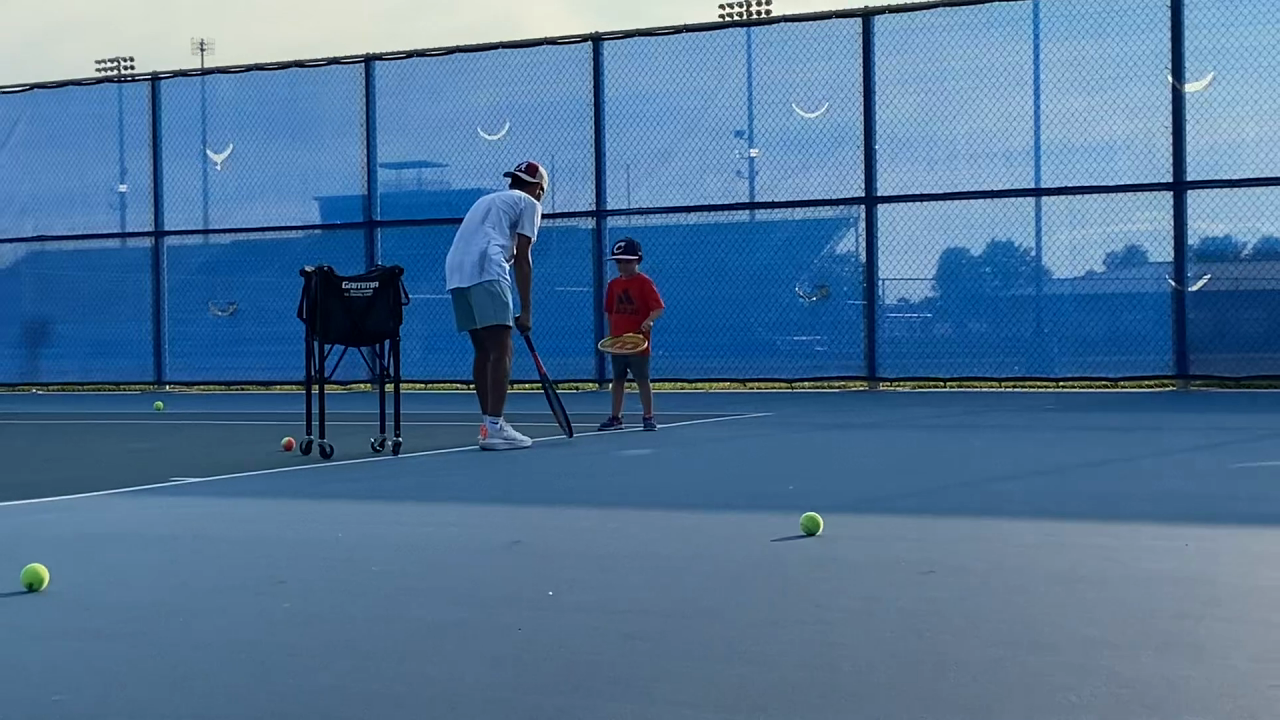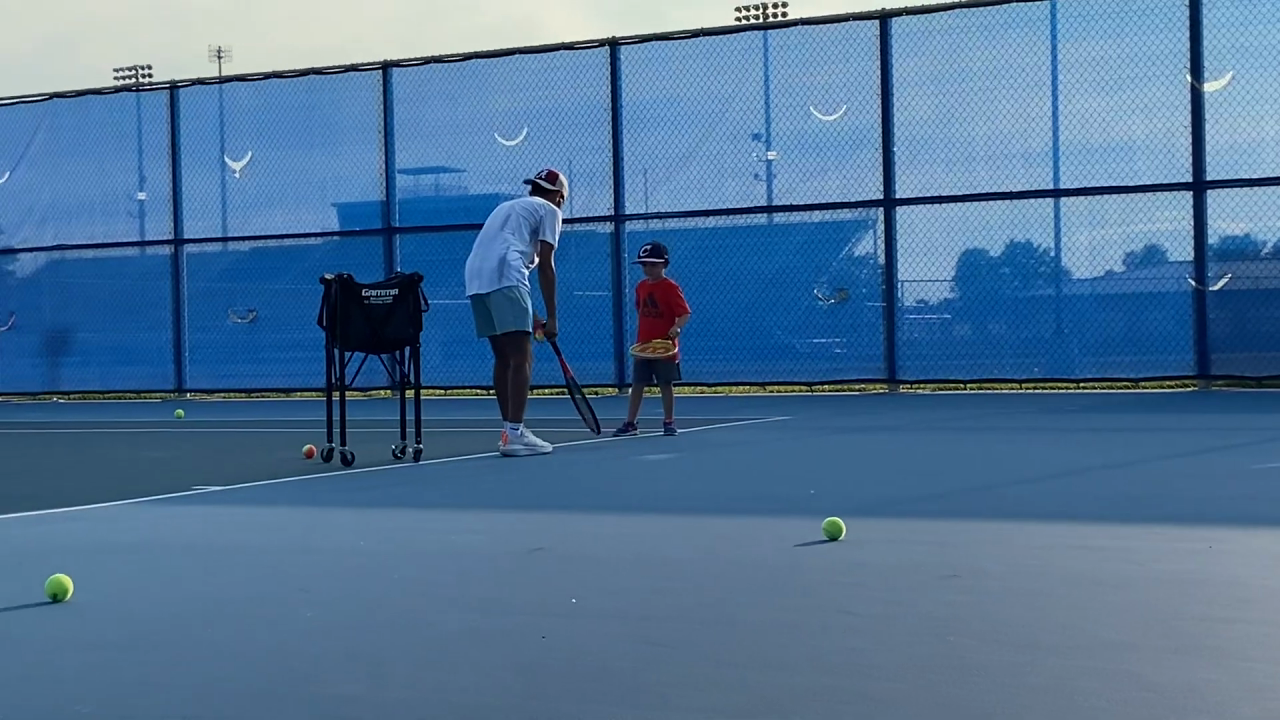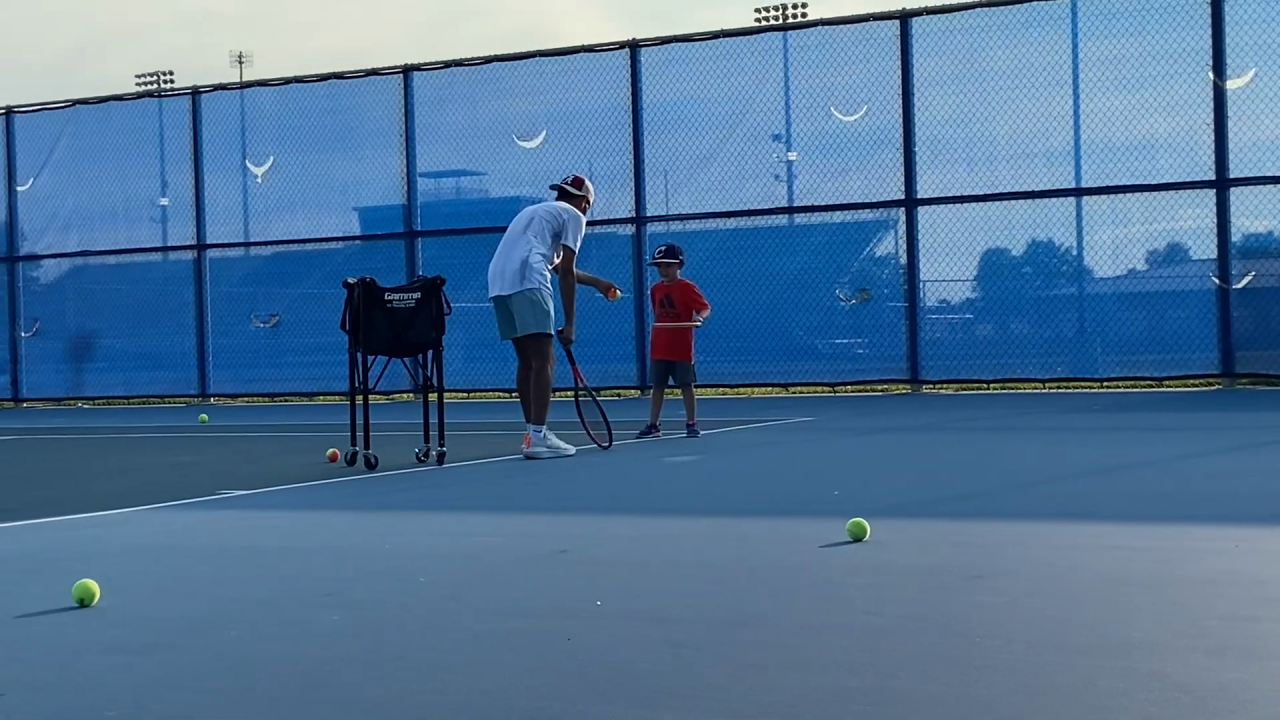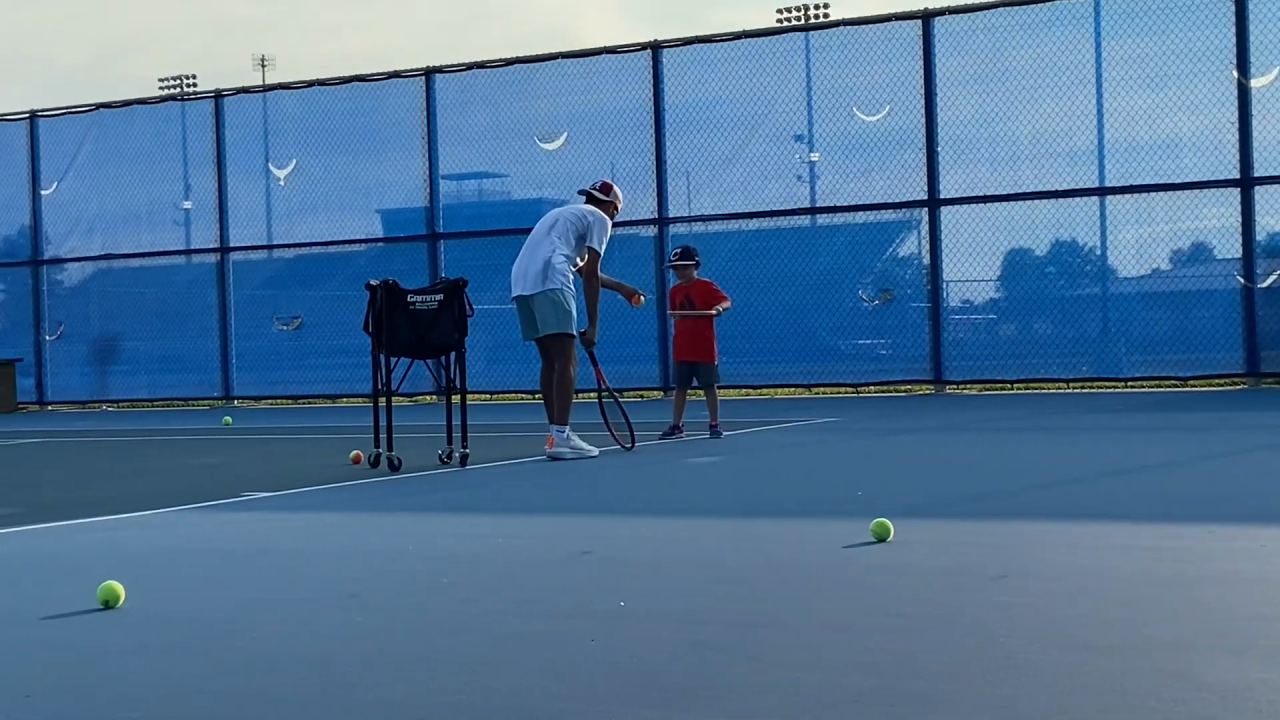
dt=0.5s
person 1, frame 1
left shoulder: (488, 200)
right shoulder: (529, 203)
right elbow: (522, 259)
right wrist: (526, 310)
left hip: (456, 273)
right hip: (486, 273)
left knee: (484, 351)
right knee: (501, 351)
left ankle: (489, 425)
right ankle: (494, 429)
person 1, frame 2
left shoulder: (508, 207)
right shoulder: (549, 210)
right elbow: (545, 266)
left wrist: (528, 312)
right wrist: (552, 316)
left hip: (476, 279)
right hip: (504, 280)
left knee: (504, 358)
right knee: (521, 358)
left ankle: (510, 431)
right ankle: (515, 435)
person 1, frame 3
left shoulder: (536, 211)
right shoulder: (573, 215)
left elbow: (557, 267)
right elbow: (566, 272)
left wrist: (597, 283)
right wrist: (570, 323)
left hip: (499, 282)
right hip: (527, 283)
left knee: (527, 360)
right knee: (543, 360)
left ankle: (533, 434)
right ankle: (538, 437)
person 1, frame 4
left shoulder: (565, 214)
right shoulder: (599, 218)
left elbow: (583, 271)
right elbow: (590, 276)
left wrist: (621, 288)
right wrist: (592, 325)
left hip: (521, 283)
right hip: (549, 283)
left knee: (551, 361)
right knee: (566, 361)
left ankle: (556, 434)
right ankle: (561, 437)
person 2, frame 1
left shoulder: (645, 282)
right shoulder: (613, 284)
left elbow: (659, 308)
left wrist: (650, 320)
right wrist: (610, 336)
left knee: (642, 379)
right knee: (618, 379)
left ankle: (648, 417)
right ankle: (616, 417)
person 2, frame 2
left shoulder: (671, 287)
right shoulder: (641, 286)
left elbow: (685, 313)
left wrist: (678, 327)
right hip: (643, 346)
left knee: (666, 384)
right knee: (637, 384)
left ankle: (669, 422)
right ankle: (630, 423)
person 2, frame 3
left shoulder: (687, 287)
right shoulder: (656, 289)
left elbow: (706, 307)
left wrist: (700, 317)
right wrist: (658, 331)
left hip: (682, 348)
right hip: (659, 348)
left knee: (686, 385)
right knee: (657, 386)
left ankle: (692, 423)
right ankle: (653, 425)
person 2, frame 4
left shoulder: (707, 286)
right shoulder: (675, 291)
left elbow: (726, 301)
left wrist: (720, 307)
right wrist: (679, 323)
left hip: (705, 349)
right hip: (682, 349)
left knee: (709, 386)
right knee: (680, 387)
left ankle: (715, 424)
right ankle: (676, 426)
